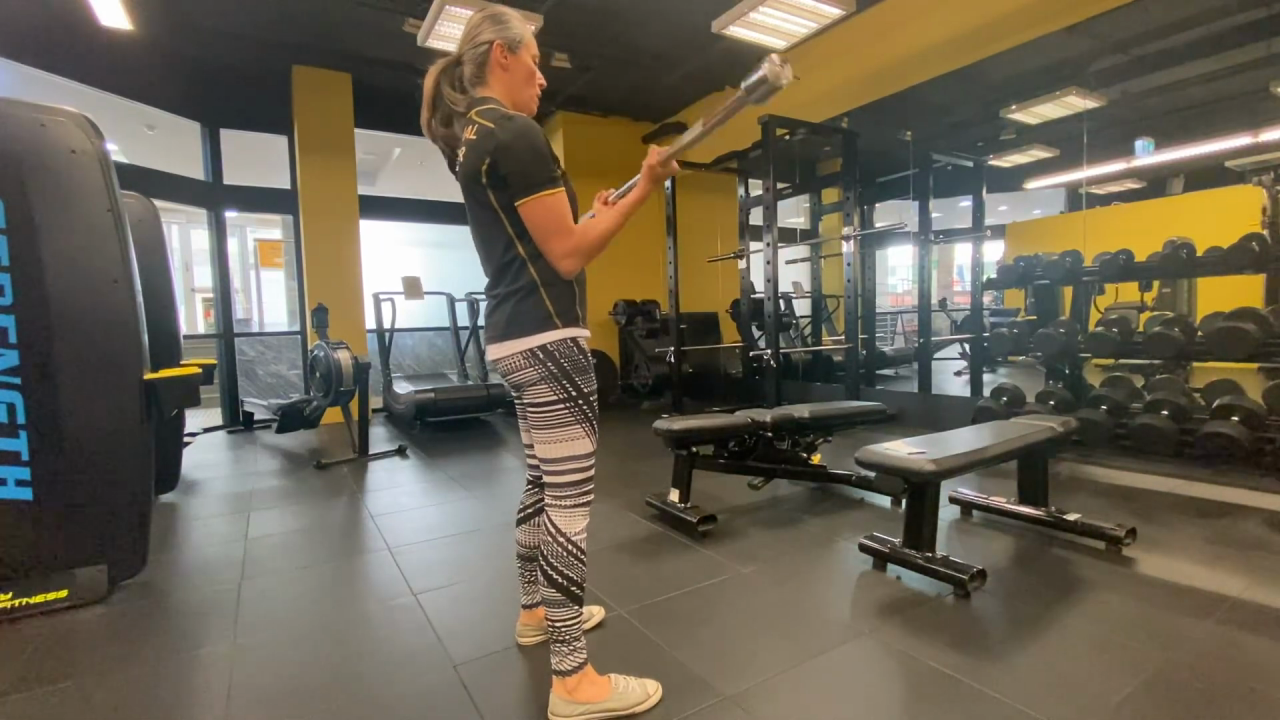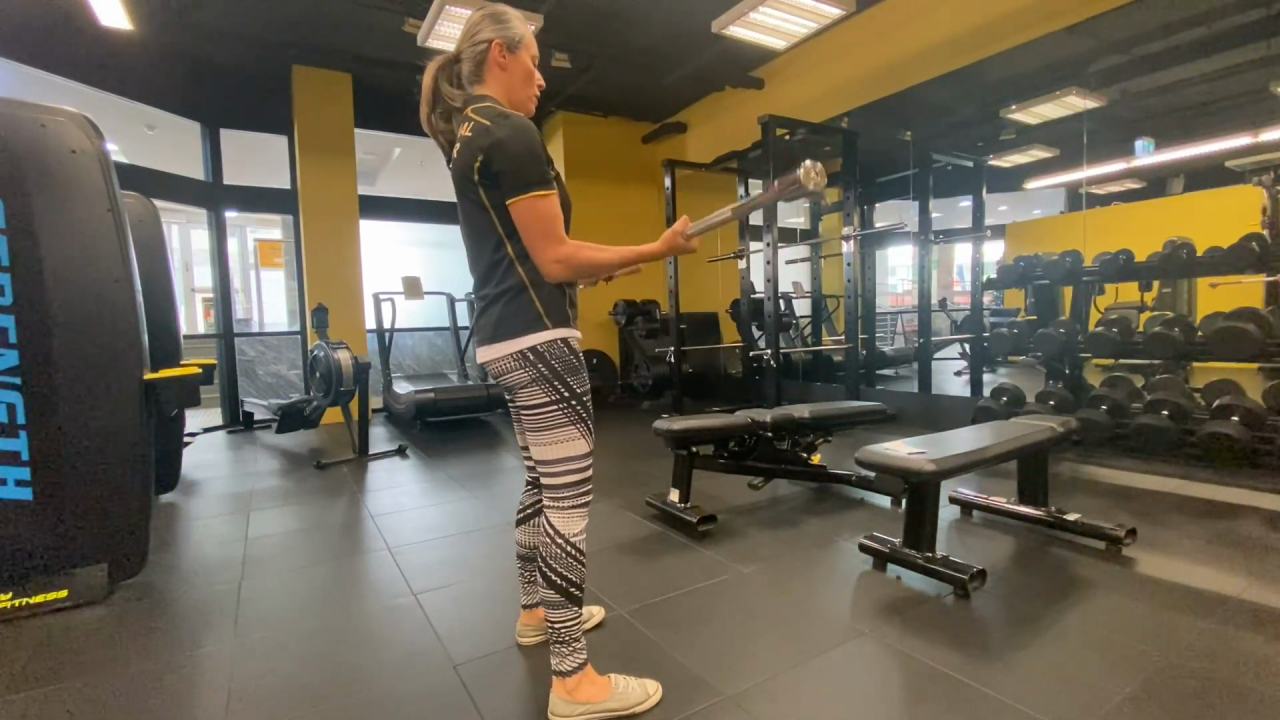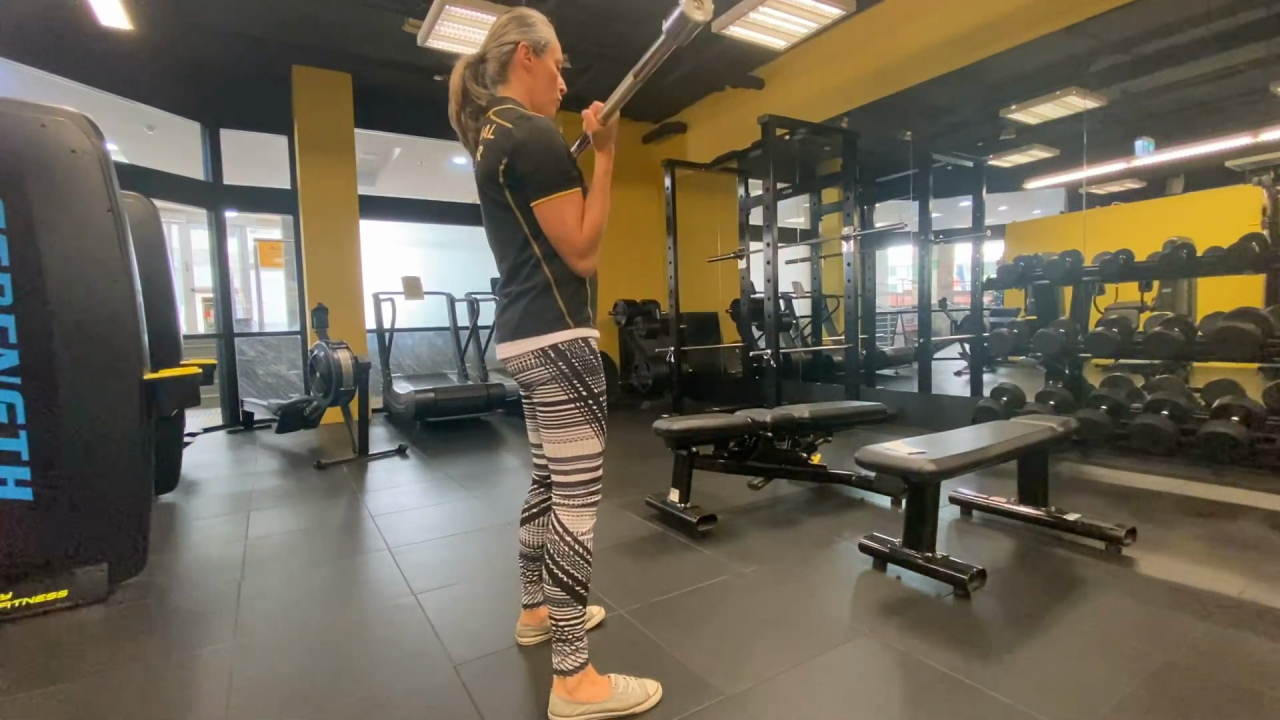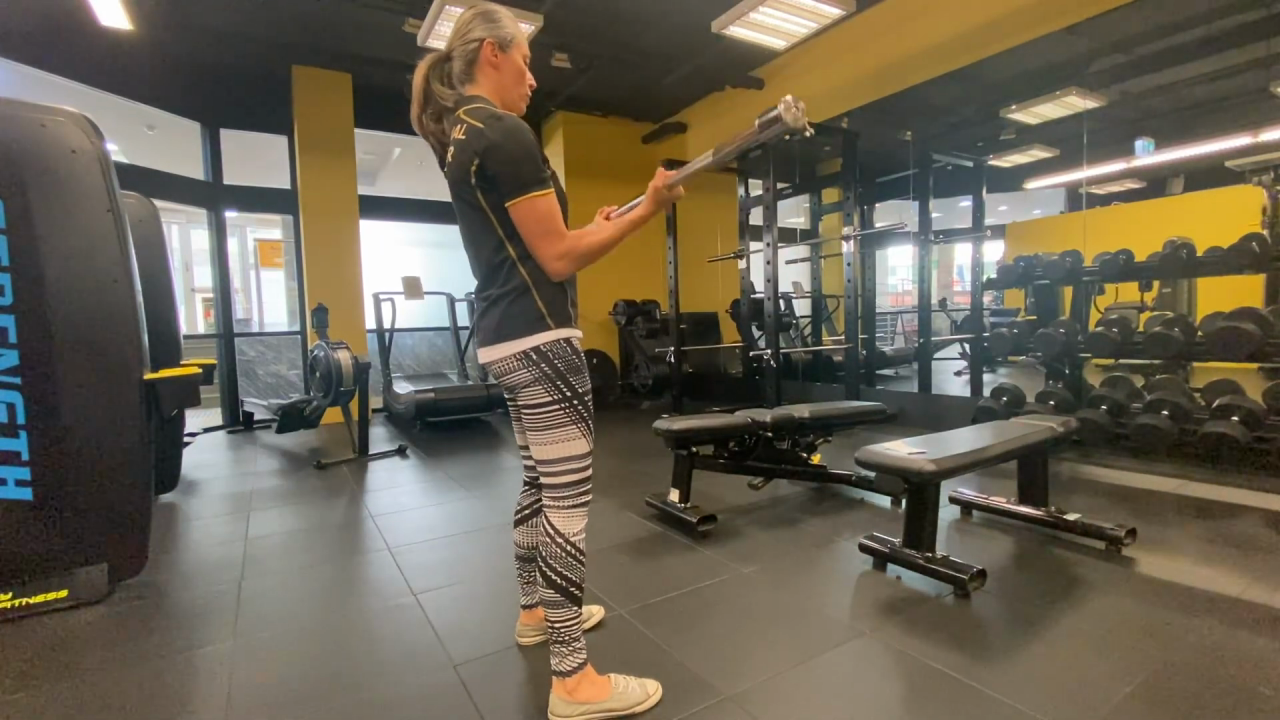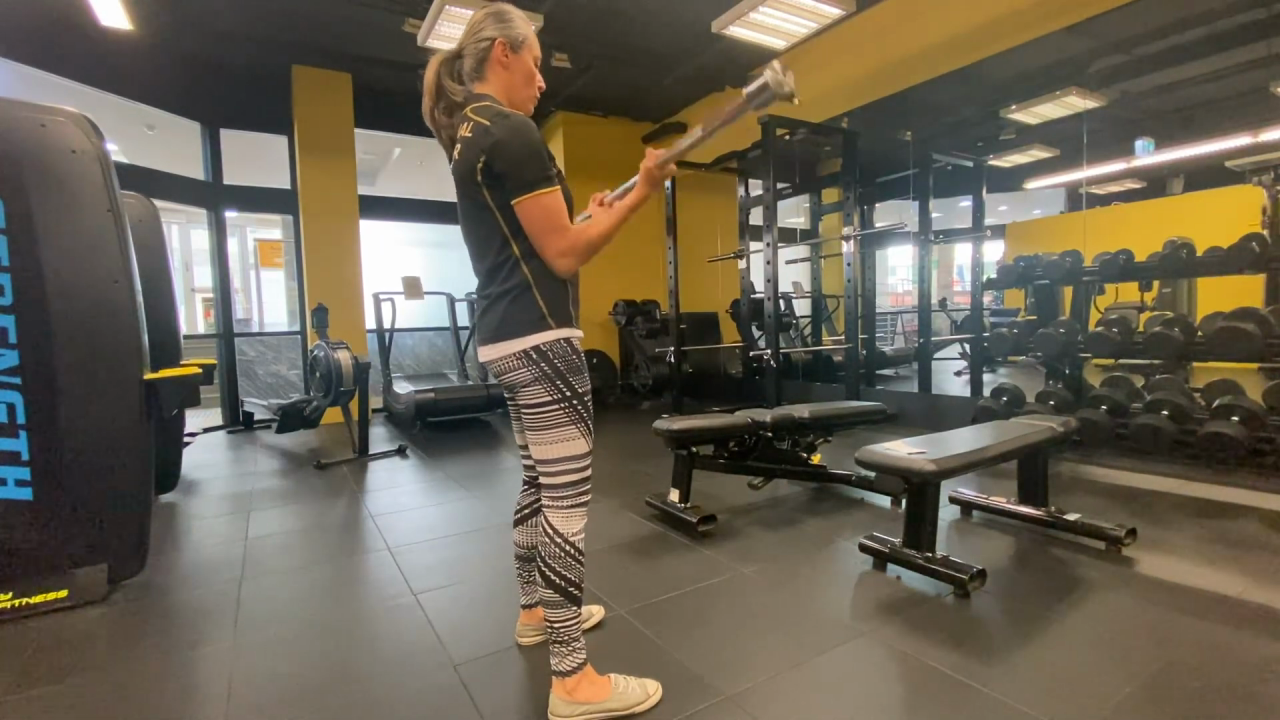
dt=0.5s
person 1, frame 1
left shoulder: (471, 138)
right shoulder: (516, 135)
right elbow: (566, 255)
left wrist: (593, 215)
right wrist: (642, 190)
left hip: (513, 334)
right hip: (546, 337)
left knee: (542, 481)
right knee: (569, 496)
left ankle: (535, 609)
person 1, frame 2
left shoulder: (468, 135)
right shoulder: (512, 134)
right elbow: (554, 259)
left wrist: (605, 258)
right wrist: (653, 250)
left hip: (505, 336)
right hip: (536, 337)
left knee: (542, 483)
right knee: (568, 497)
left ankle: (535, 611)
person 1, frame 3
left shoulder: (492, 135)
right shoulder: (534, 134)
right elbow: (582, 255)
left wrist: (576, 172)
right wrist: (604, 160)
left hip: (524, 334)
right hip: (556, 337)
left knee: (548, 479)
right knee: (577, 496)
left ankle: (537, 609)
person 1, frame 4
left shoulder: (461, 136)
right shoulder: (506, 135)
right elbow: (558, 257)
left wrist: (591, 228)
right wrist: (645, 210)
left hip: (505, 336)
right hip: (538, 339)
left knee: (539, 481)
right knee: (568, 496)
left ankle: (535, 610)
person 1, frame 5
left shoulder: (468, 134)
right shoulder: (511, 132)
right elbow: (562, 255)
left wrist: (581, 213)
right wrist: (639, 194)
left hip: (506, 334)
right hip: (539, 337)
left knee: (538, 480)
right knee: (568, 496)
left ankle: (534, 610)
